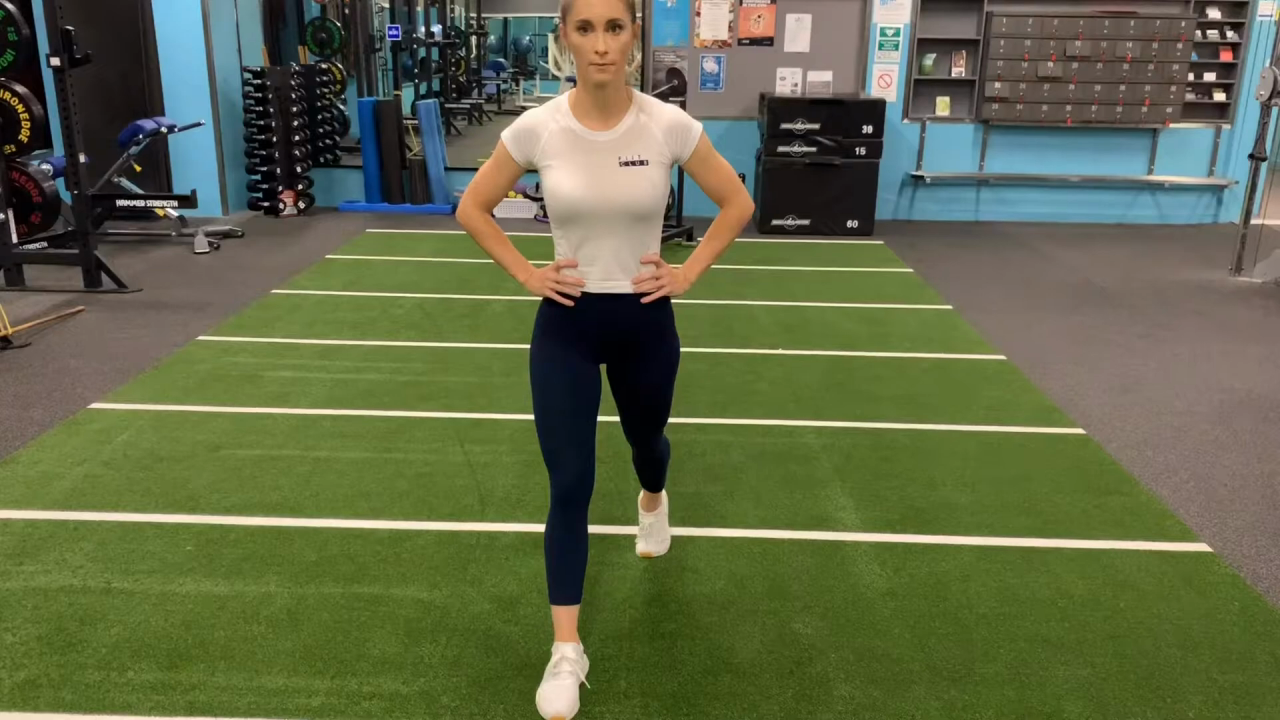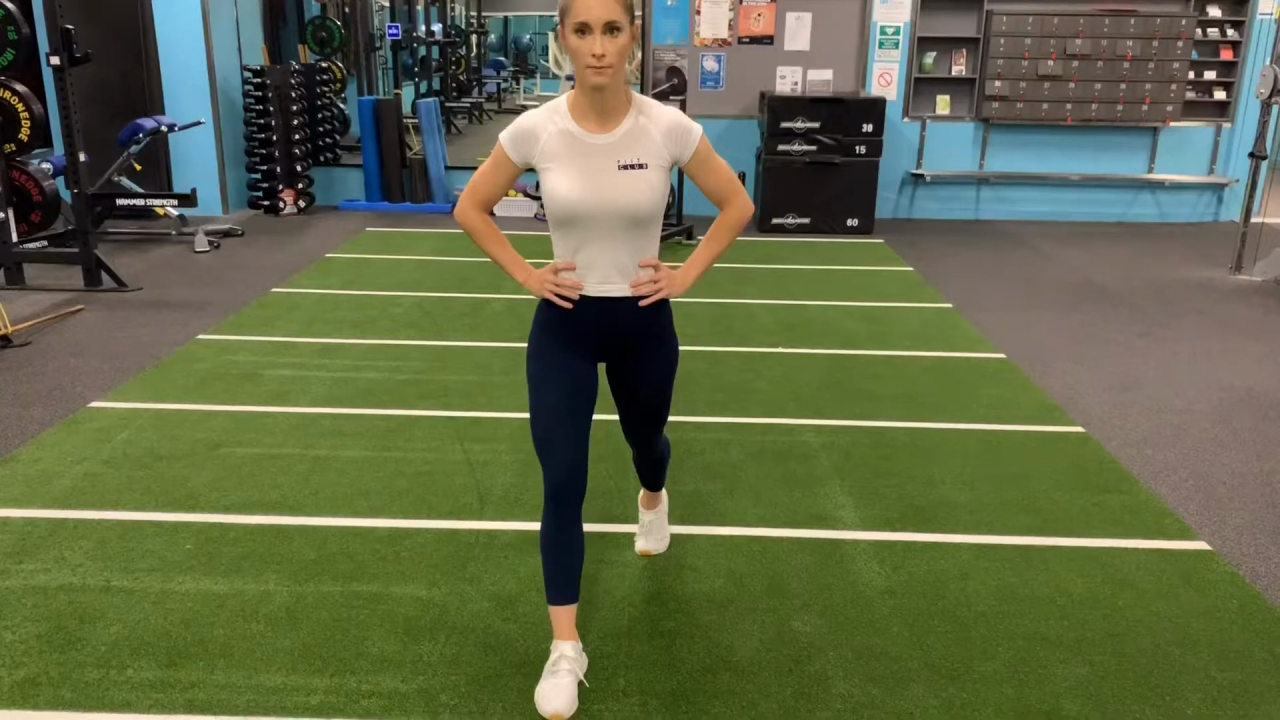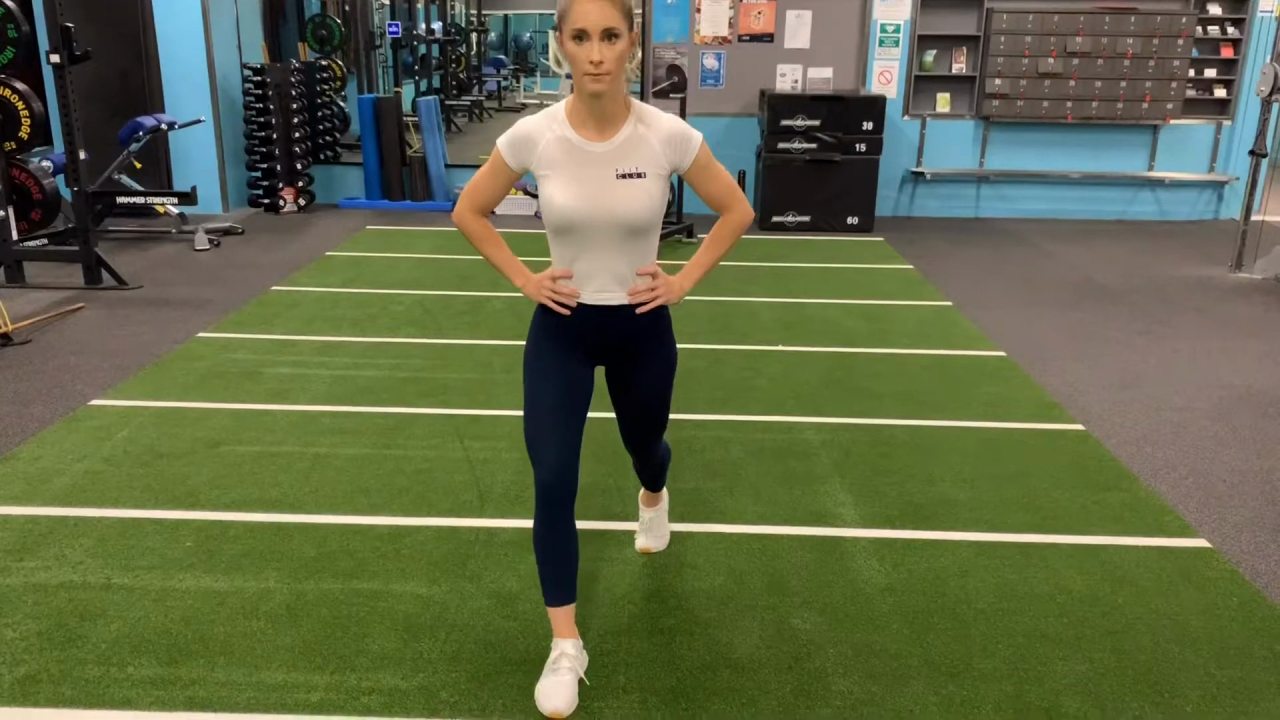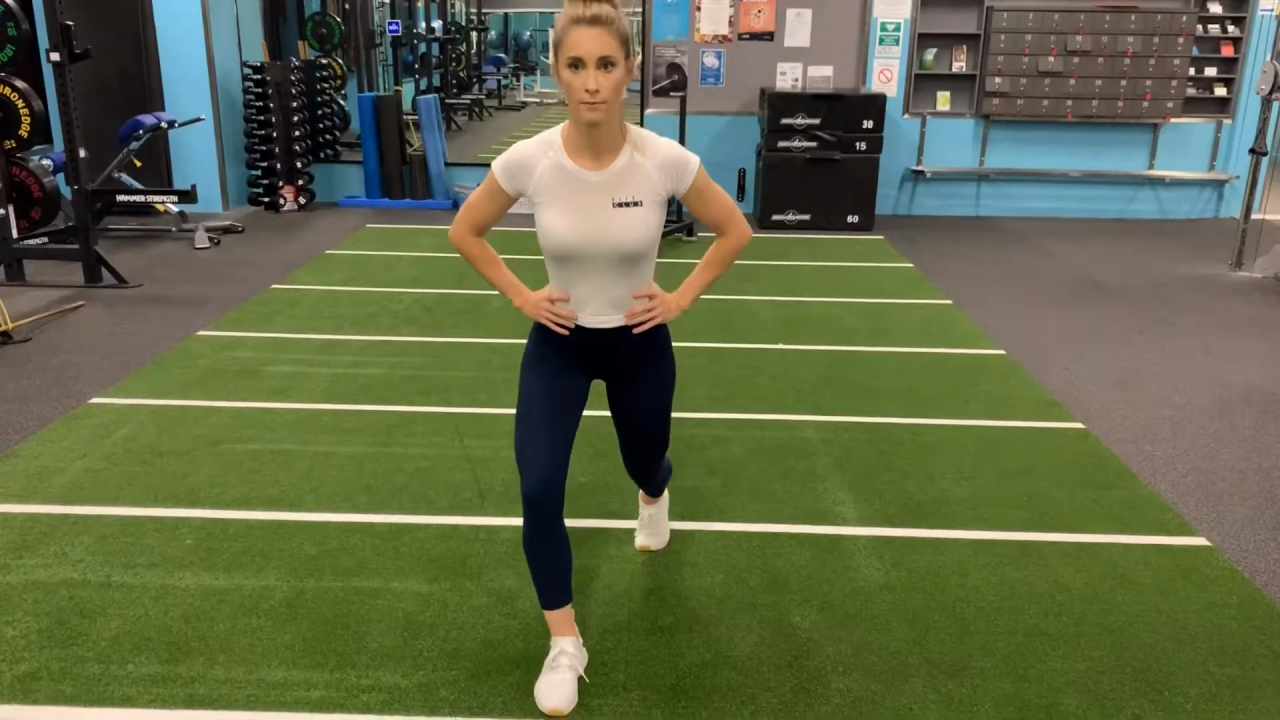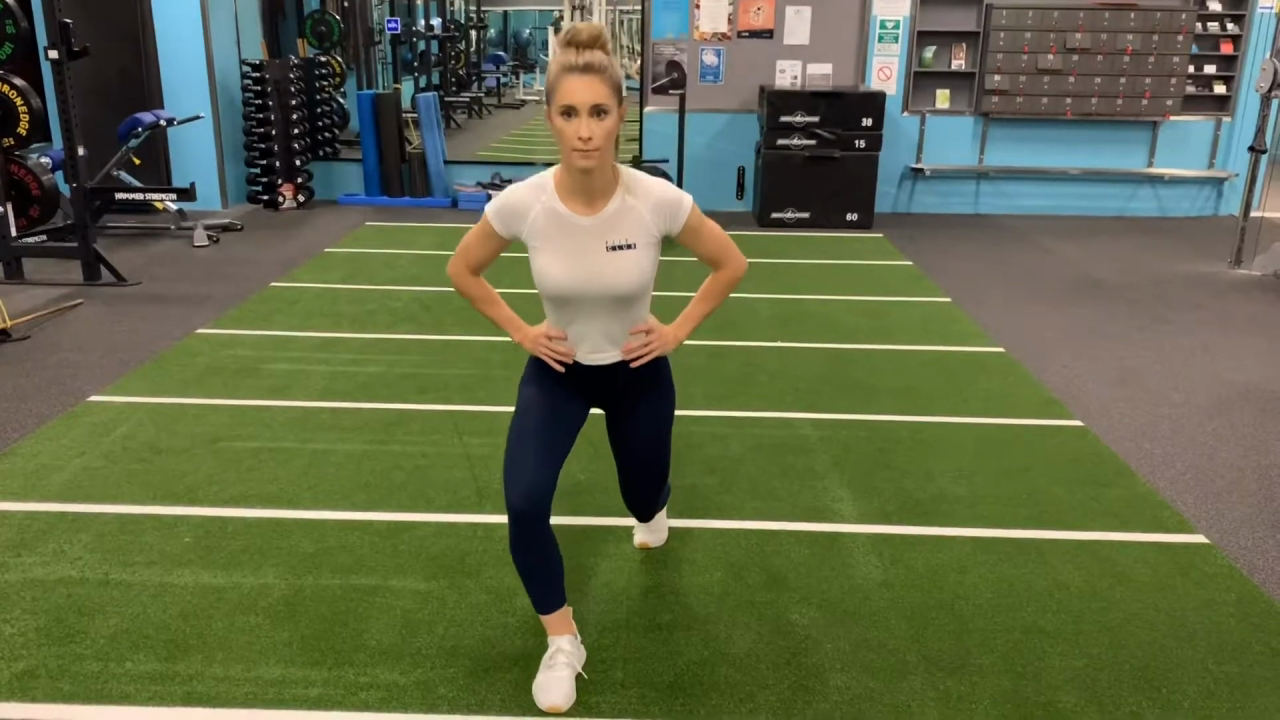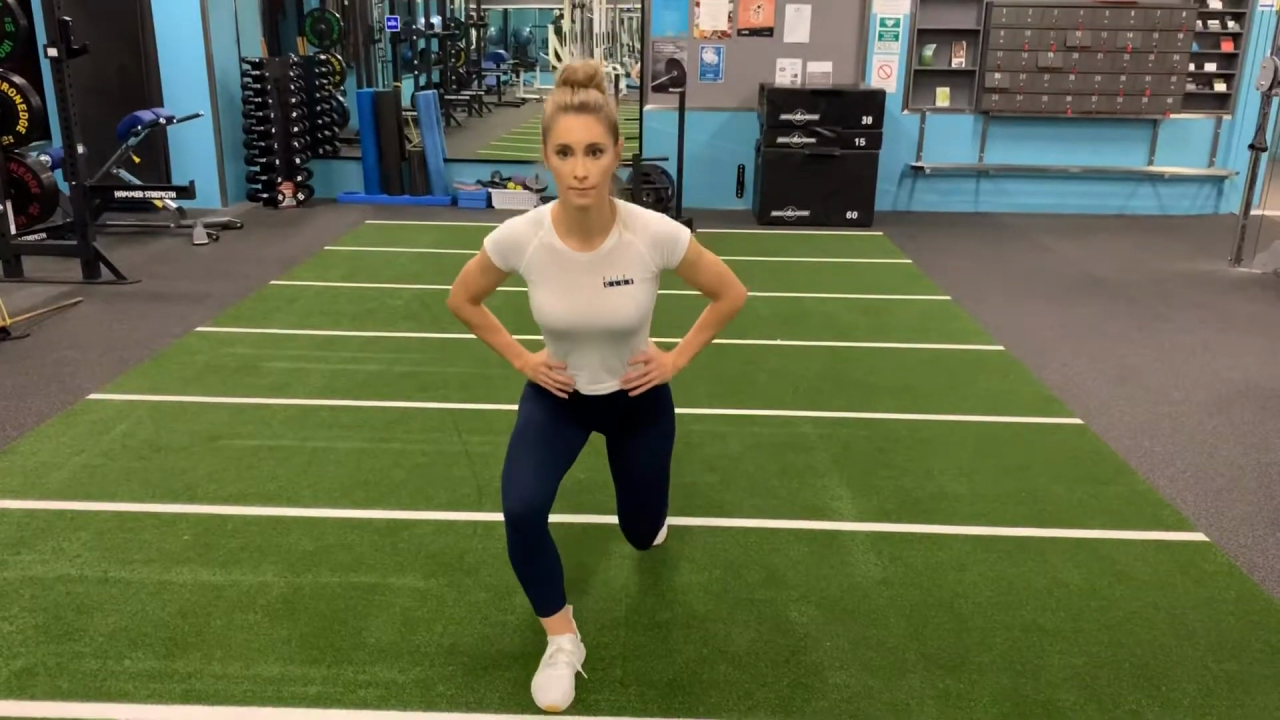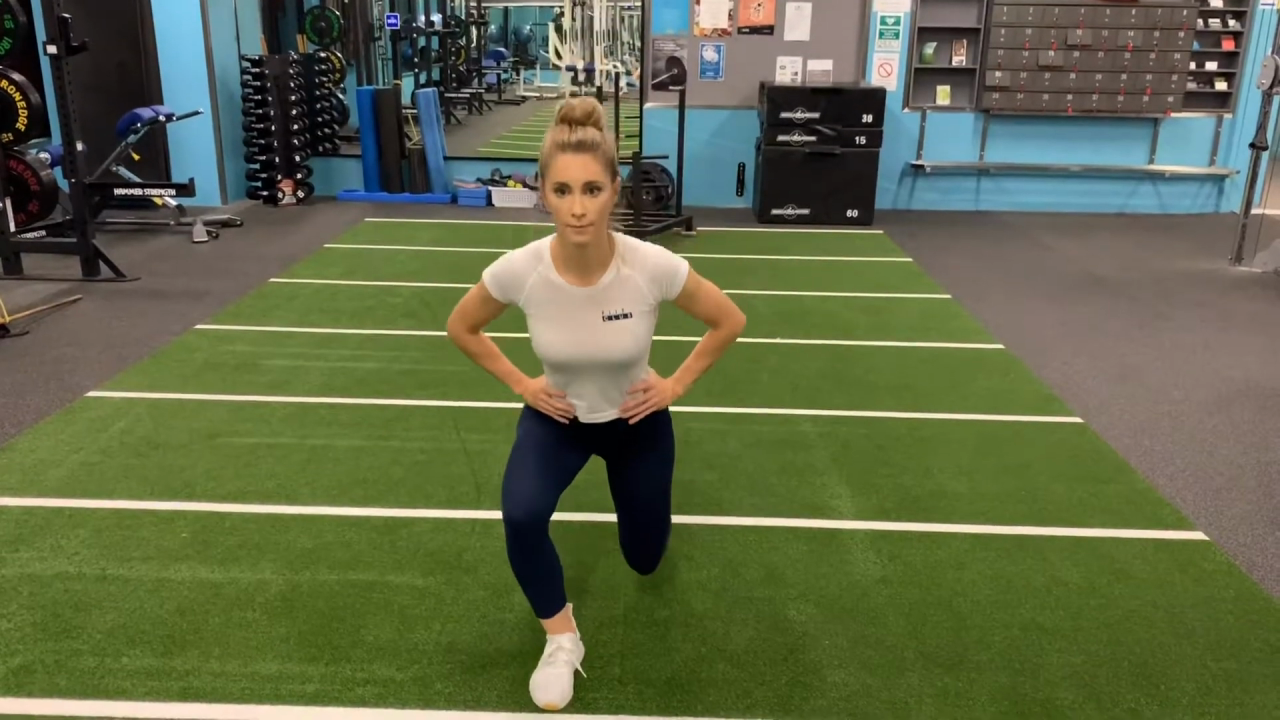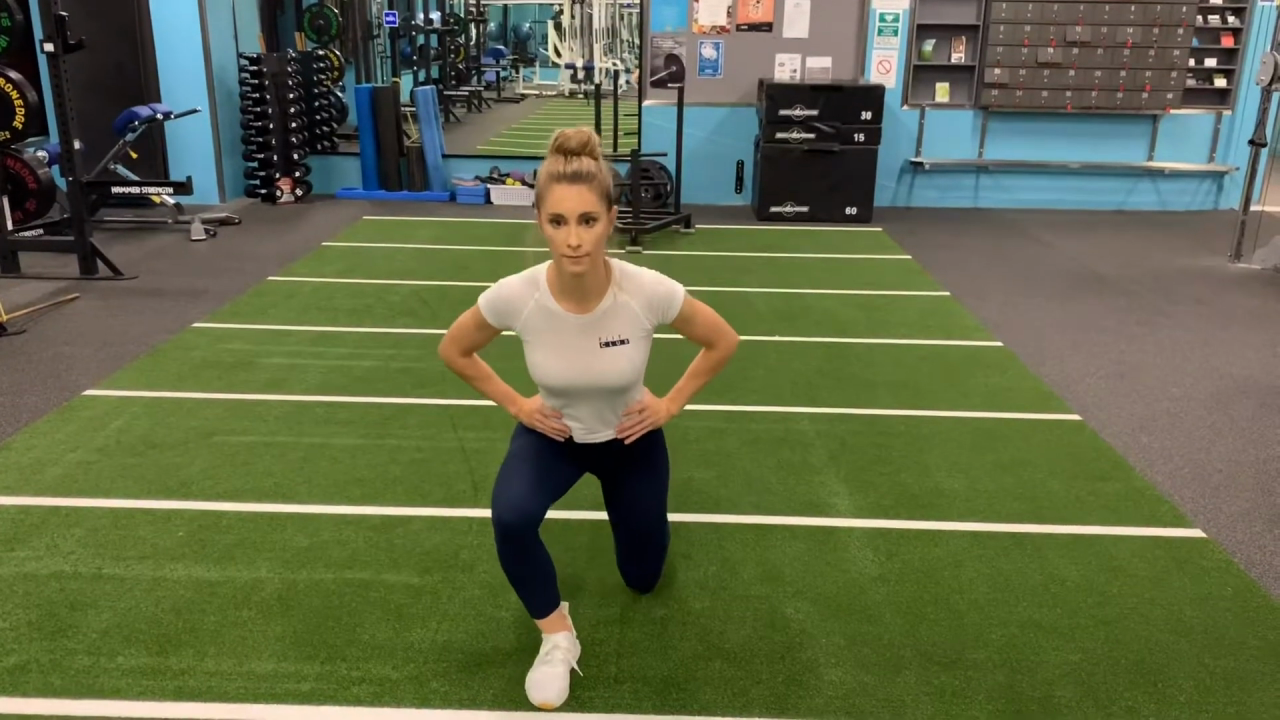
dt=0.2s
person 1, frame 1
left shoulder: (668, 124)
right shoulder: (537, 126)
left elbow: (737, 203)
right elbow: (472, 208)
left wrist: (688, 273)
right wrist: (526, 274)
left hip: (645, 322)
right hip: (567, 324)
left knee: (646, 437)
right knee: (569, 484)
left ankle: (652, 500)
right ankle: (566, 651)
person 1, frame 2
left shoulder: (668, 126)
right shoulder: (535, 128)
left elbow: (737, 205)
right elbow: (471, 208)
left wrist: (687, 274)
right wrist: (525, 275)
left hip: (644, 323)
right hip: (565, 324)
left knee: (645, 437)
right knee: (563, 481)
left ankle: (652, 498)
right ankle: (565, 648)
person 1, frame 3
left shoulder: (667, 134)
right shoulder: (532, 135)
left elbow: (737, 211)
right elbow: (469, 212)
left wrist: (685, 280)
right wrist: (522, 279)
left hip: (641, 327)
right hip: (561, 329)
left knee: (644, 444)
right knee: (553, 484)
left ankle: (653, 496)
right ankle: (566, 646)
person 1, frame 4
left shoulder: (665, 158)
right shoulder: (528, 159)
left elbow: (735, 232)
right elbow: (464, 232)
left wrist: (681, 298)
right wrist: (521, 297)
left hip: (639, 344)
right hip: (559, 344)
left knee: (644, 464)
right knee: (540, 493)
left ankle: (655, 497)
right ankle: (565, 645)
person 1, frame 5
left shoulder: (658, 198)
right shoulder: (520, 201)
left elbow: (731, 265)
right elbow: (463, 270)
left wrist: (678, 329)
right wrist: (519, 330)
left hip: (637, 374)
right hip: (557, 372)
left knee: (641, 501)
right knee: (525, 504)
left ankle: (654, 505)
right ankle: (562, 642)
person 1, frame 6
left shoulder: (655, 233)
right shoulder: (520, 235)
left elbow: (731, 294)
right elbow: (462, 299)
left wrist: (677, 358)
right wrist: (519, 358)
left hip: (637, 398)
right hip: (558, 396)
left knee: (643, 531)
right knee: (522, 511)
left ankle: (650, 508)
right ankle: (562, 641)
person 1, frame 7
left shoulder: (653, 266)
right shoulder: (518, 269)
left elbow: (730, 321)
right elbow: (461, 327)
left wrist: (676, 384)
right wrist: (520, 383)
left hip: (636, 422)
right hip: (557, 418)
left knee: (644, 558)
right knee: (522, 516)
left ankle: (645, 504)
right ankle: (561, 640)
person 1, frame 8
left shoulder: (649, 291)
right shoulder: (514, 295)
left elbow: (722, 341)
right elbow: (454, 350)
left wrist: (670, 403)
right wrist: (516, 404)
left hip: (630, 438)
right hip: (553, 434)
left knee: (641, 577)
right knee: (512, 518)
left ankle: (640, 503)
right ankle: (557, 636)
